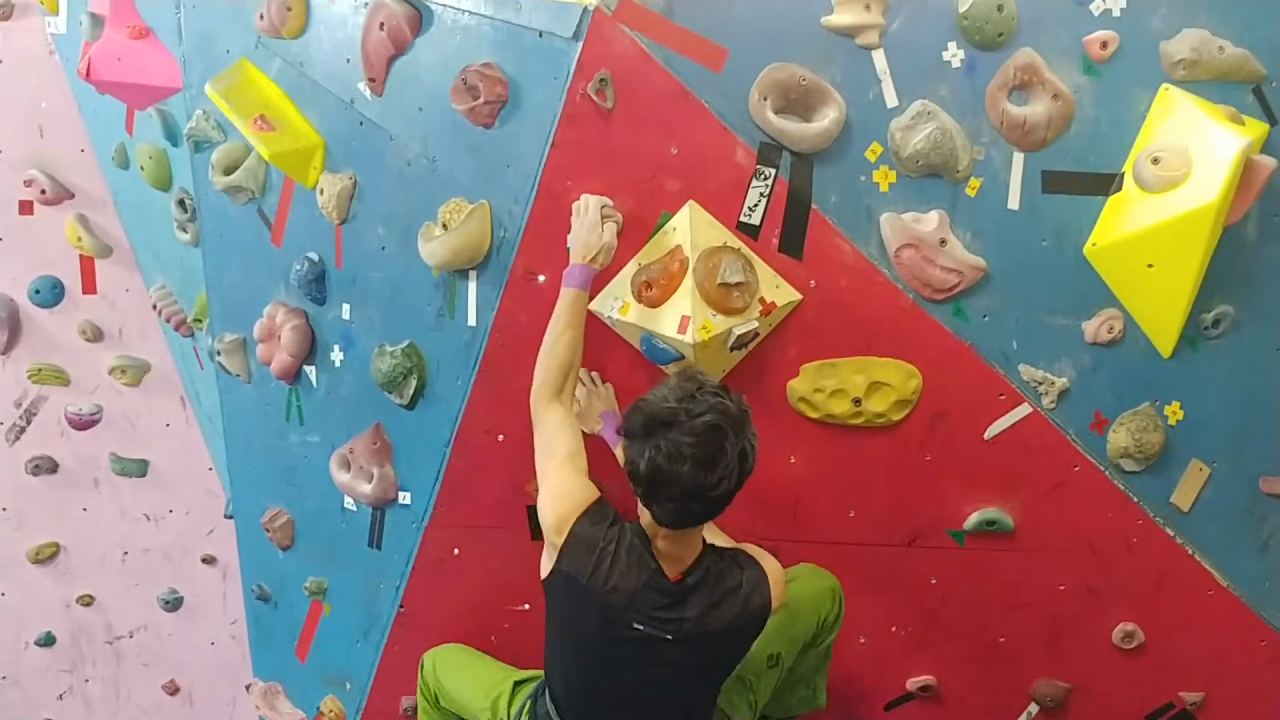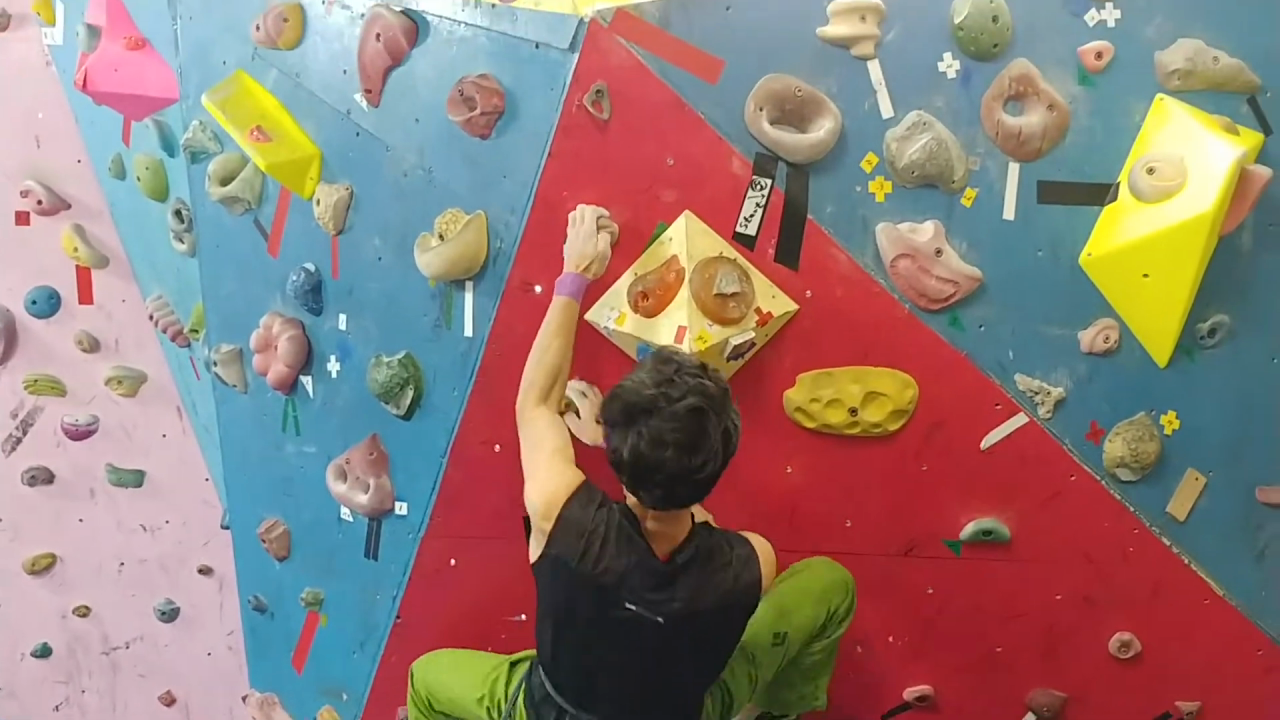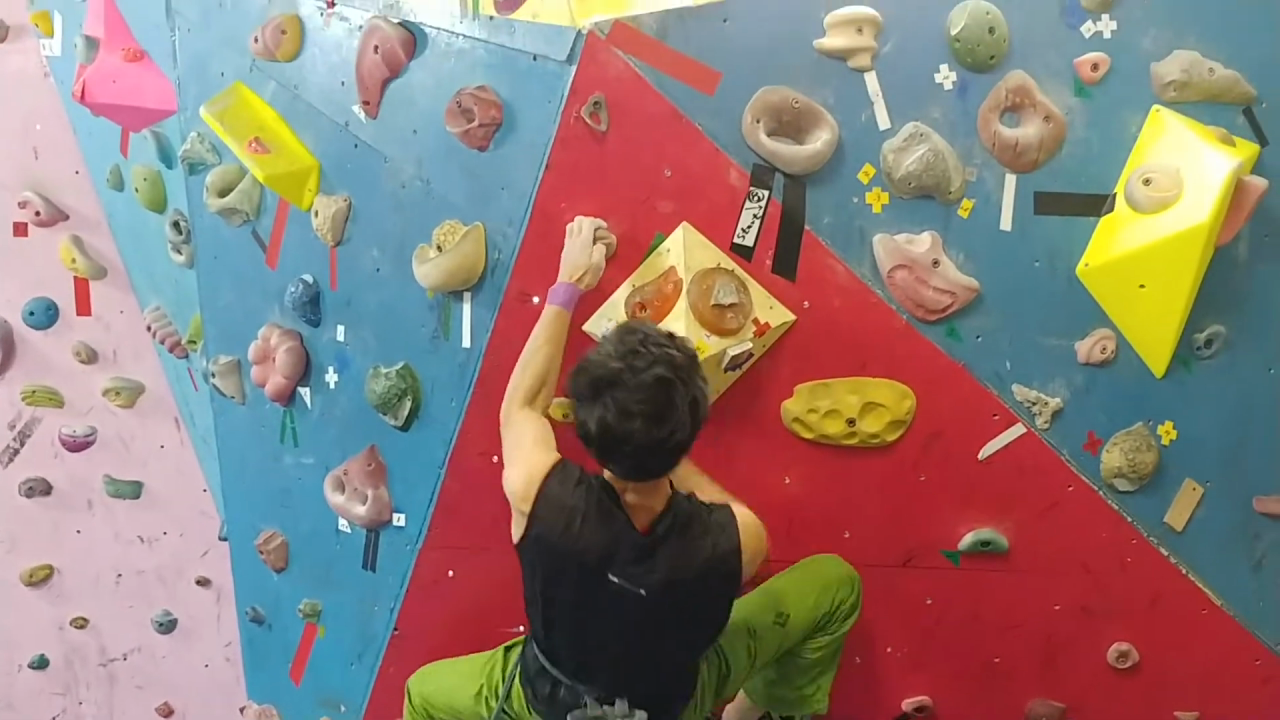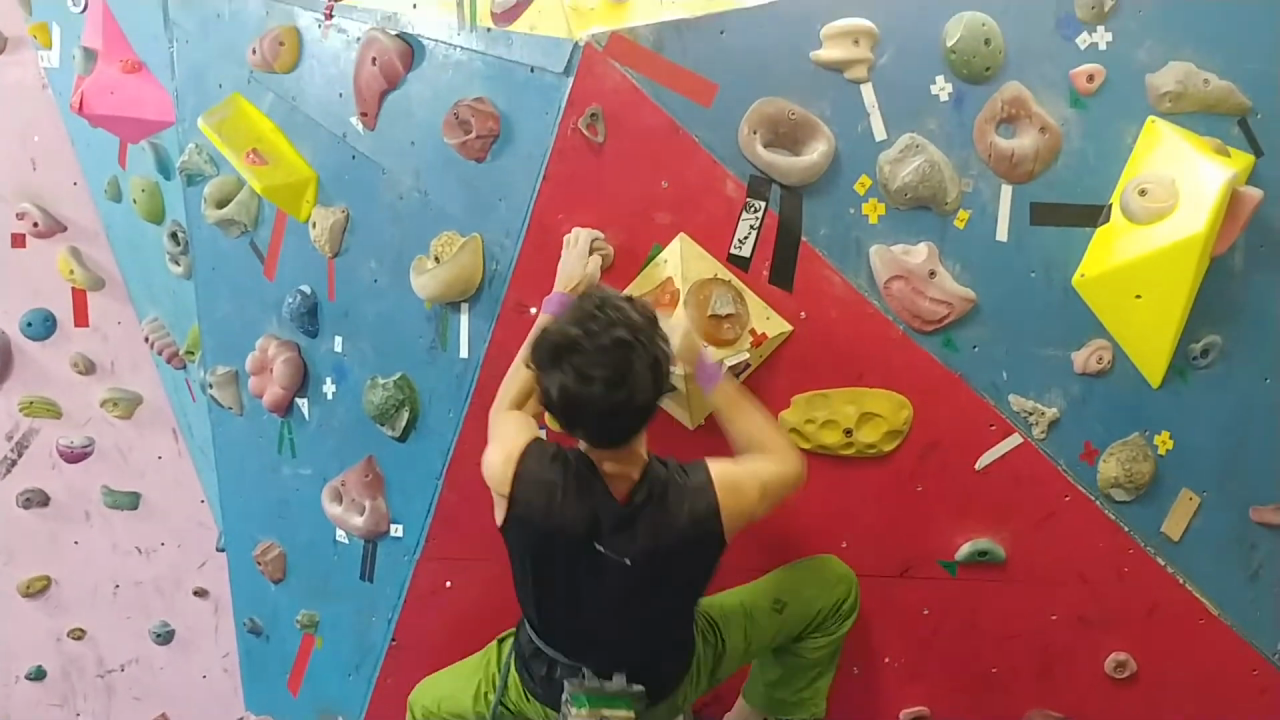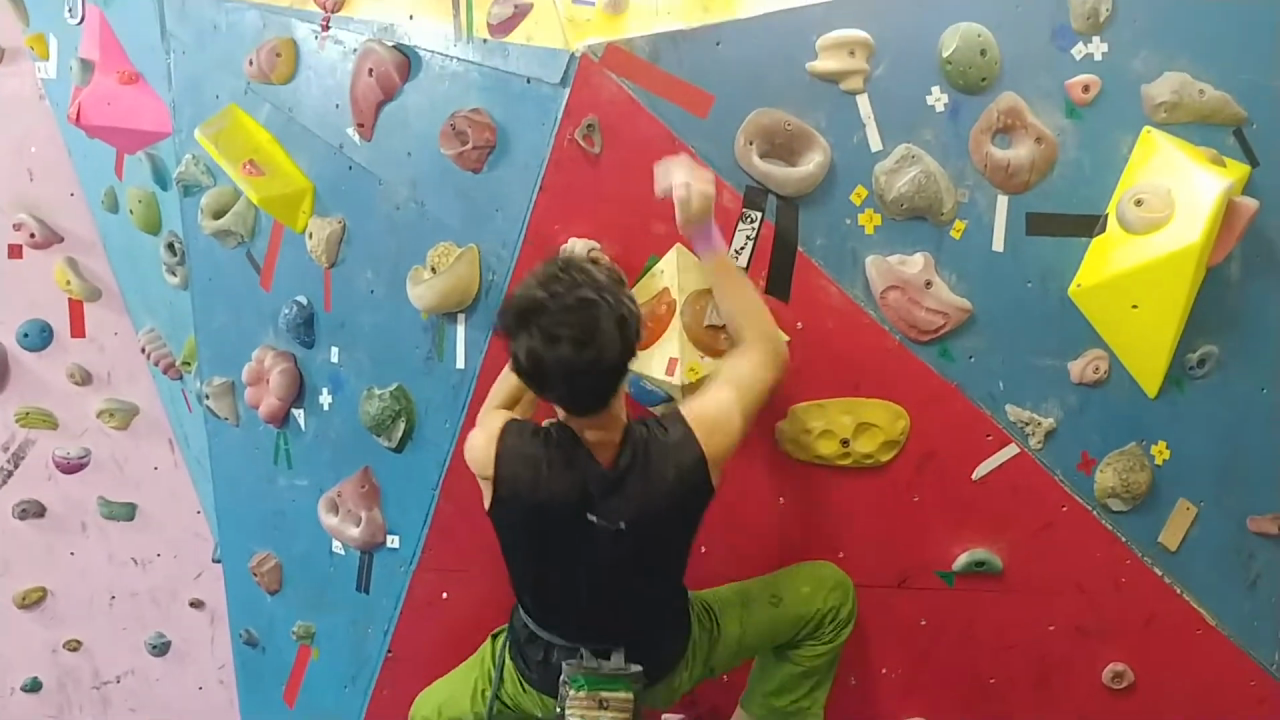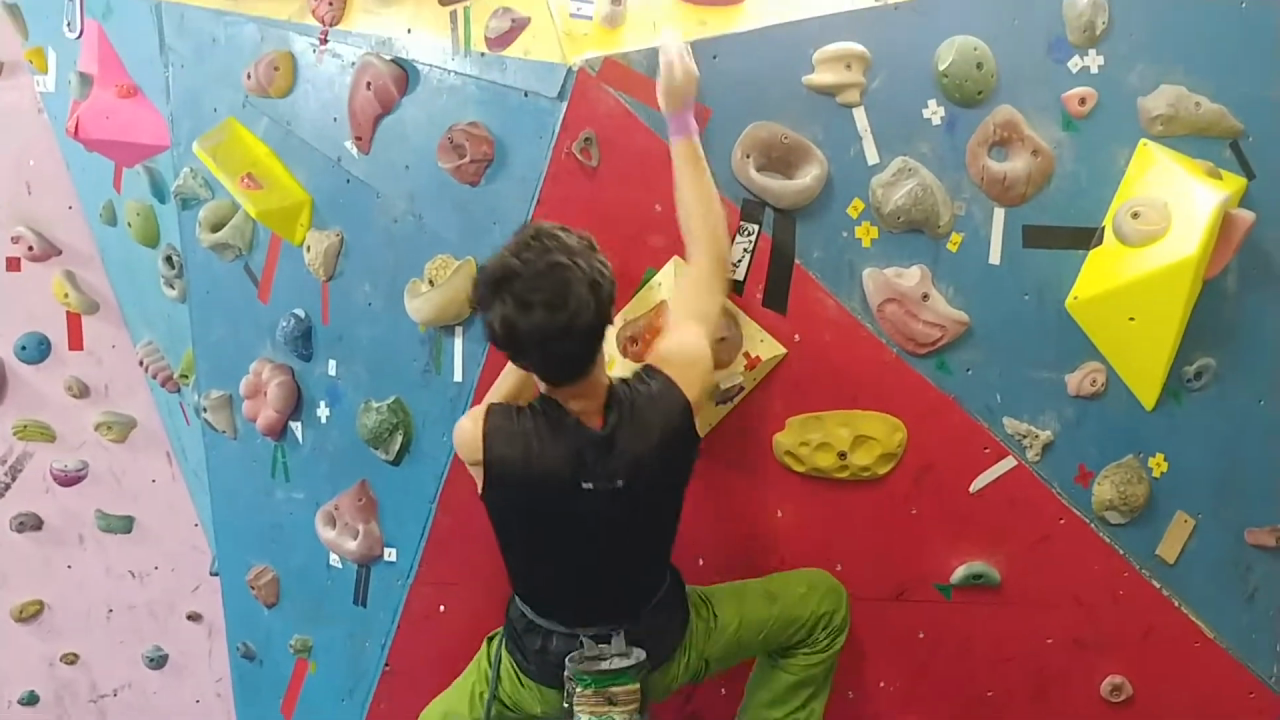
dt=0.1s
person 1, frame 1
left shoulder: (576, 534)
right shoulder: (760, 586)
left elbow: (547, 398)
right elbow: (688, 509)
left wrist: (581, 267)
right wrist: (613, 427)
left knee: (439, 669)
right knee: (818, 593)
person 1, frame 2
left shoulder: (560, 510)
right shoulder: (748, 565)
left elbow: (534, 402)
left wrist: (575, 274)
right wrist: (652, 444)
right knee: (829, 584)
person 1, frame 3
left shoulder: (538, 493)
right shoulder: (734, 536)
left elbow: (518, 406)
left wrist: (568, 285)
right wrist: (665, 448)
right knee: (835, 583)
person 1, frame 4
left shoulder: (516, 473)
right shoulder: (707, 497)
left elbow: (505, 407)
right elbow: (788, 461)
left wrist: (562, 290)
right wrist: (705, 370)
right knee: (830, 584)
person 1, frame 5
left shoulder: (497, 454)
right shoulder: (687, 451)
left elbow: (499, 403)
right elbow: (768, 347)
right wrist: (705, 235)
right hip: (658, 668)
right knee: (830, 594)
person 1, frame 6
left shoulder: (481, 440)
right shoulder: (670, 396)
right elbow: (710, 254)
right wrist: (683, 122)
right hip: (657, 654)
right knee: (818, 605)
